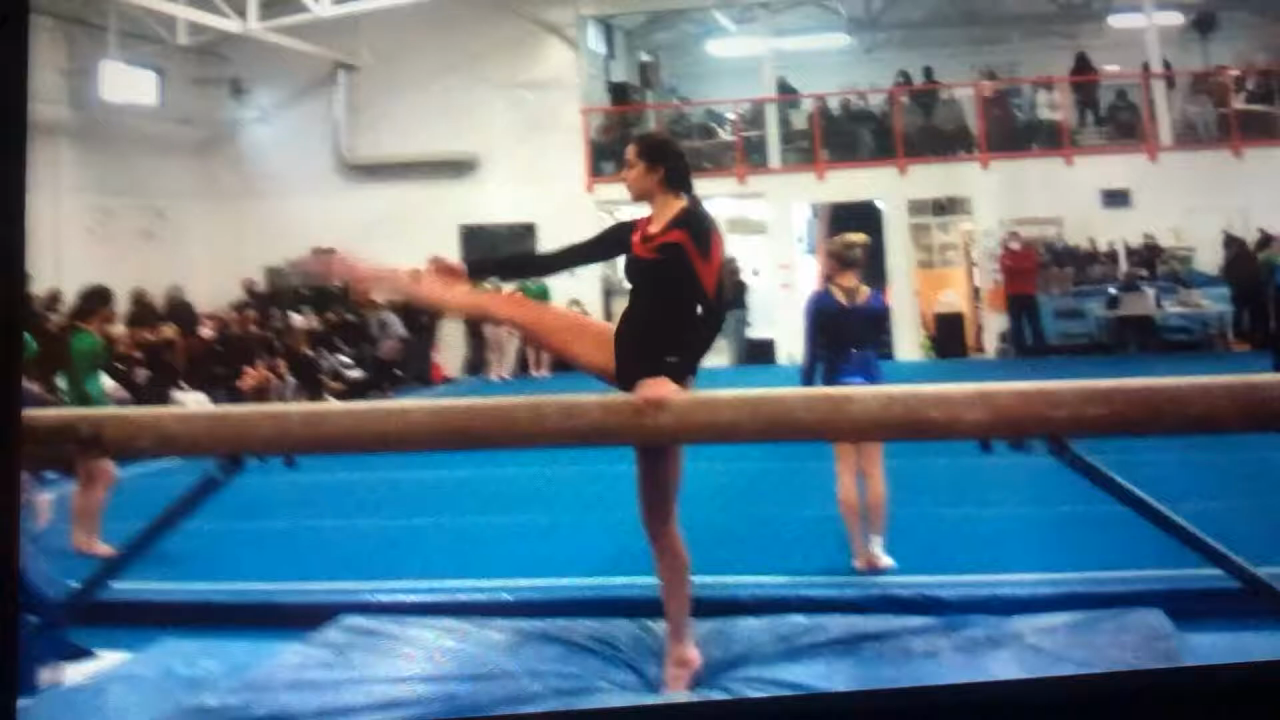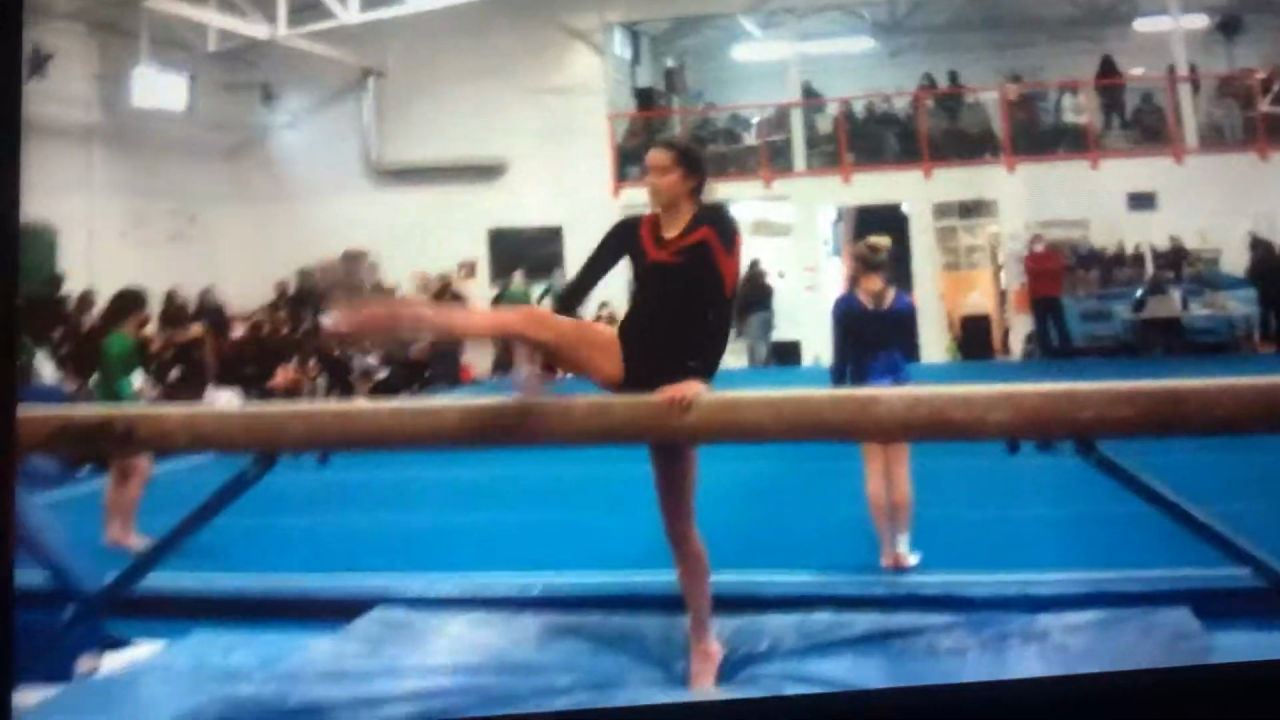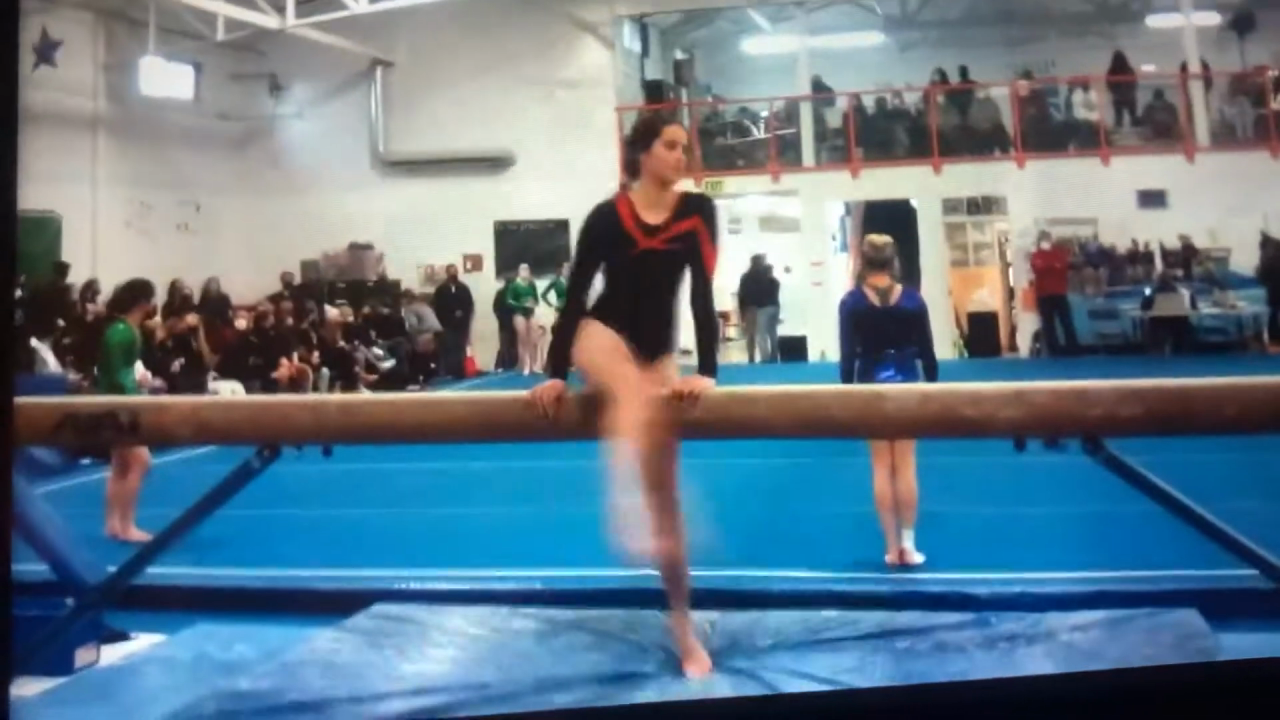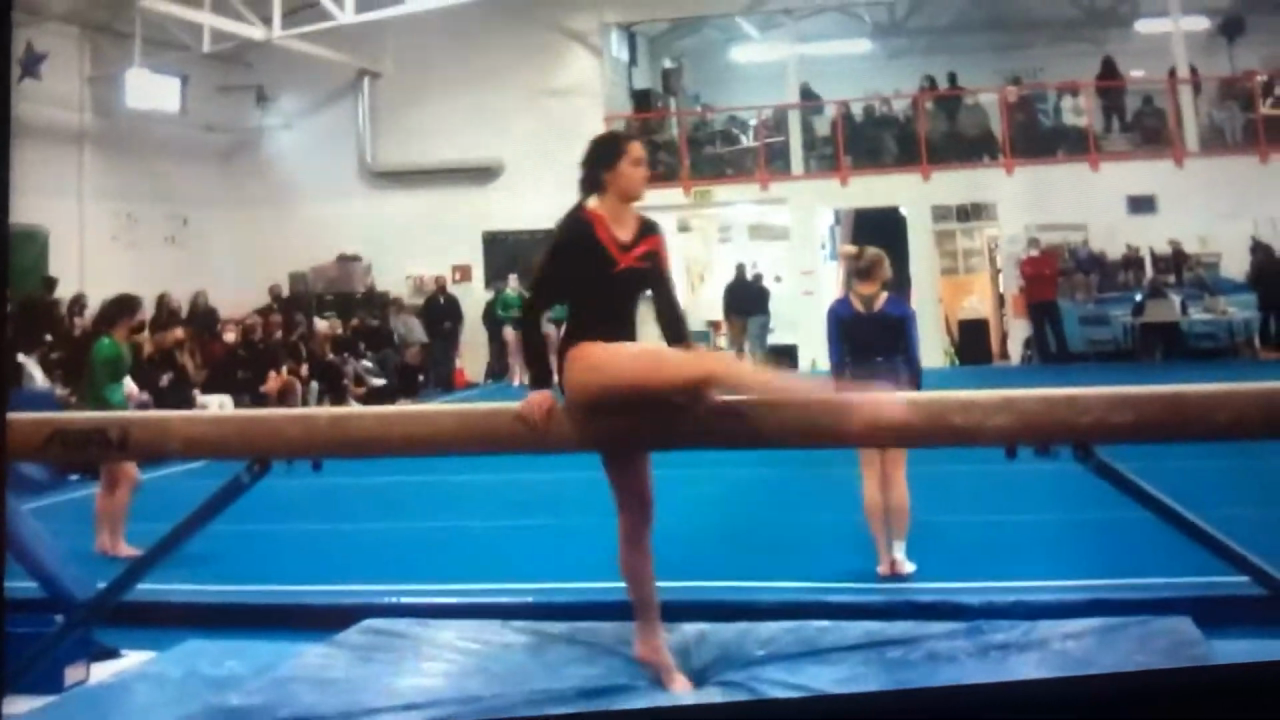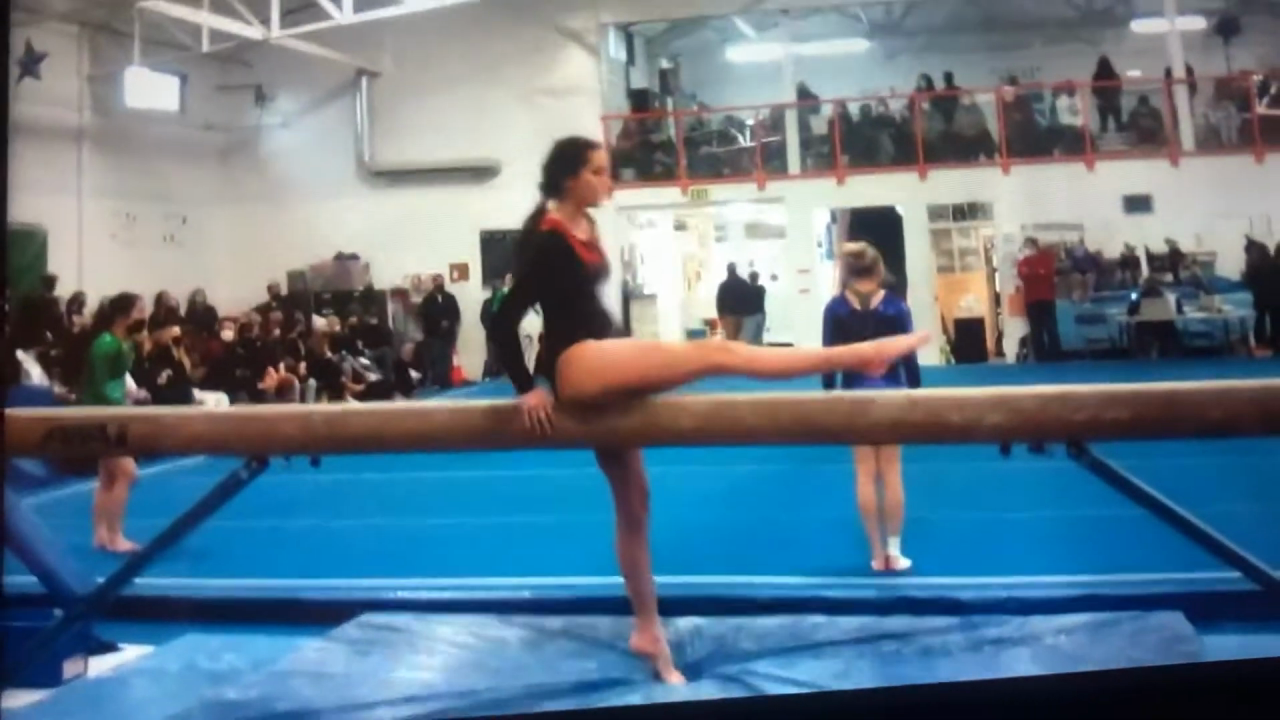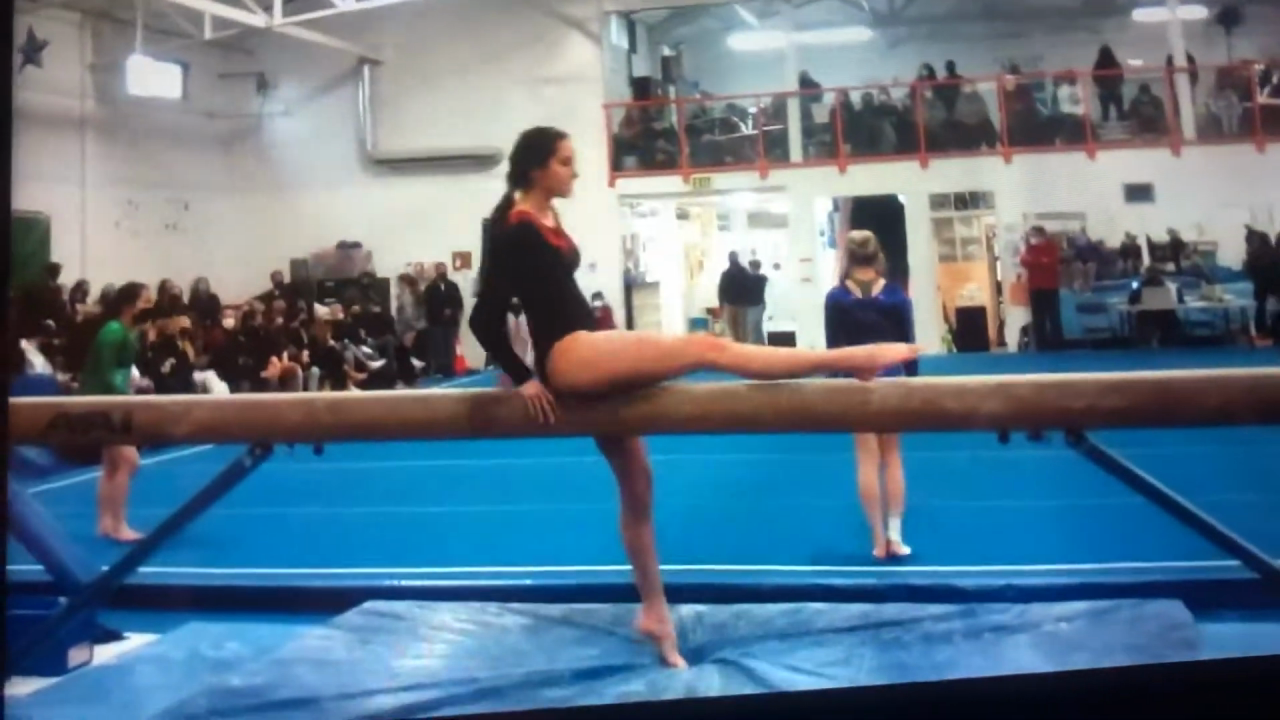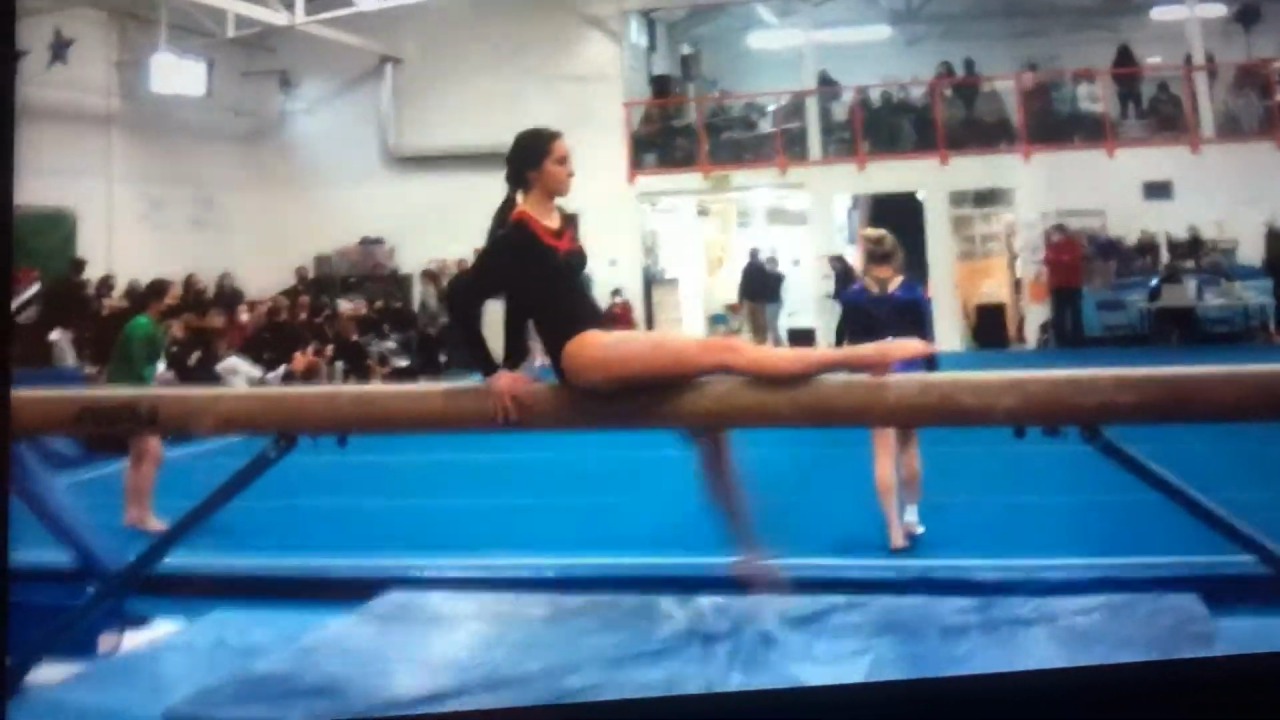
dt=0.3s
person 1, frame 1
left shoulder: (696, 226)
right shoulder: (633, 232)
left elbow: (713, 313)
right elbow: (556, 261)
left wrist: (676, 377)
left hip: (657, 375)
right hip: (621, 352)
left knee: (659, 518)
right knee: (502, 303)
left ankle: (680, 646)
right ankle: (375, 276)
person 1, frame 2
left shoulder: (715, 226)
right shoulder: (633, 230)
left elbow: (723, 310)
right elbow: (579, 289)
left wrist: (699, 377)
right wrist: (542, 351)
left hip: (671, 378)
right hip: (621, 357)
left knee: (678, 518)
right knee: (524, 318)
left ankle: (703, 642)
right ankle: (385, 318)
person 1, frame 3
left shoulder: (697, 210)
right shoulder: (608, 214)
left elbow: (704, 292)
right elbow: (575, 288)
left wrist: (705, 371)
right wrist: (555, 373)
left hip: (651, 348)
right hip: (602, 334)
left knee: (664, 492)
right knee: (639, 390)
left ankle: (681, 625)
right ankle: (633, 517)
person 1, frame 4
left shoulder: (648, 230)
right shoulder: (577, 229)
left elbow: (668, 305)
right elbow: (533, 308)
left wrist: (689, 369)
right wrist: (539, 387)
left hip: (622, 373)
right hip: (586, 363)
left knee: (636, 510)
right knee: (716, 365)
left ankle: (651, 640)
right ankle: (856, 404)
person 1, frame 5
left shoulder: (583, 229)
right shoulder: (545, 238)
right elbow: (502, 321)
left wrist: (639, 366)
right wrist: (526, 388)
left hip: (599, 369)
right hip: (578, 366)
left knee: (633, 500)
right knee: (719, 353)
left ankle: (648, 630)
right ankle: (859, 355)
person 1, frame 6
left shoulder: (546, 220)
right shoulder: (517, 231)
right elbow: (484, 317)
right wrist: (522, 378)
left hip: (588, 357)
right hip: (570, 357)
left knee: (636, 481)
right knee: (709, 348)
left ankle: (654, 611)
right ankle: (849, 358)
person 1, frame 7
left shoulder: (561, 221)
right shoulder: (516, 236)
right elbow: (462, 301)
right wrist: (496, 374)
left hip: (604, 344)
right hip: (582, 358)
right knee: (723, 351)
left ankle: (747, 547)
right ankle: (860, 355)
person 2, frame 1
left shoulder: (820, 301)
right shoulder: (876, 300)
left elbow: (813, 352)
right elbow: (879, 344)
left wrist: (807, 391)
left hip: (836, 388)
right hip: (870, 386)
left knee: (846, 473)
right knee: (874, 471)
left ankle: (860, 552)
right ankle: (877, 549)
person 2, frame 2
left shoulder: (846, 304)
right shoulder: (903, 302)
left elbow: (841, 355)
right elbow: (911, 351)
left hip: (864, 389)
right hip: (897, 387)
left knee: (875, 472)
right knee: (899, 471)
left ankle: (887, 550)
right ankle: (903, 548)
person 2, frame 3
left shoulder: (852, 302)
right shoulder: (912, 299)
left elbow: (847, 353)
right elbow: (926, 350)
left hip: (870, 386)
right hip: (906, 385)
left knee: (881, 469)
right knee: (905, 467)
left ankle: (891, 547)
right ankle: (907, 545)
person 2, frame 4
left shoulder: (839, 310)
right shoulder: (899, 307)
left elbow: (837, 361)
right elbow: (911, 358)
left knee: (871, 478)
right knee: (896, 476)
left ankle: (883, 557)
right ankle: (899, 555)
person 2, frame 5
left shoulder: (835, 308)
right shoulder: (895, 305)
right elbow: (909, 356)
left hip: (854, 393)
right hip: (890, 392)
left knee: (865, 476)
right knee: (891, 474)
left ankle: (878, 554)
right ankle: (894, 552)
person 2, frame 6
left shoulder: (836, 297)
right shoulder: (895, 294)
left elbow: (833, 347)
right elbow: (908, 345)
right hip: (890, 379)
left knee: (867, 463)
right knee: (892, 460)
left ankle: (879, 540)
right ankle: (895, 536)
person 2, frame 7
left shoulder: (854, 295)
right shoulder: (913, 290)
left elbow: (853, 342)
right elbow: (926, 338)
right hip: (910, 372)
left knee: (884, 453)
right knee: (909, 446)
left ankle: (895, 528)
right ankle: (911, 516)
person 3, frame 1
left shoulder: (84, 337)
right shoulder: (85, 341)
right elbow: (81, 385)
right wrist: (102, 403)
left knee: (86, 479)
right knee: (105, 475)
left ankle: (79, 537)
right ankle: (91, 539)
person 3, frame 2
left shoulder: (123, 339)
right shoulder: (119, 342)
left elbow: (122, 379)
right elbow: (115, 385)
left wrist: (136, 393)
right wrist: (133, 400)
left knee: (120, 473)
right knee: (139, 470)
left ankle: (113, 530)
right ankle: (126, 532)
person 3, frame 3
left shoulder: (130, 329)
right shoulder: (121, 332)
left elbow: (124, 370)
right elbow: (116, 375)
left wrist: (136, 382)
right wrist: (134, 390)
left knee: (121, 465)
right knee: (139, 462)
left ankle: (113, 523)
right ankle: (126, 526)
person 3, frame 4
left shoulder: (121, 345)
right shoulder: (106, 347)
left elbow: (114, 384)
right elbow: (101, 391)
left wrist: (125, 396)
right wrist: (121, 407)
left knee: (110, 481)
right knee: (128, 477)
left ankle: (103, 539)
right ankle: (116, 542)
person 3, frame 5
left shoulder: (124, 343)
right shoulder: (107, 344)
left elbow: (116, 382)
right elbow: (100, 386)
right wrist: (118, 407)
left knee: (109, 477)
right knee: (126, 473)
left ankle: (101, 534)
right ankle: (114, 536)
person 3, frame 6
left shoulder: (128, 333)
right shoulder: (113, 332)
left elbow: (122, 371)
right elbow: (107, 375)
right wrist: (123, 396)
left knee: (112, 464)
right knee: (128, 461)
left ankle: (105, 522)
right ankle: (118, 525)
person 3, frame 7
left shoulder: (152, 326)
right shoulder: (142, 326)
left elbow: (148, 365)
right elbow: (138, 367)
left knee: (139, 455)
right knee: (152, 454)
left ankle: (132, 512)
right ankle: (144, 515)
